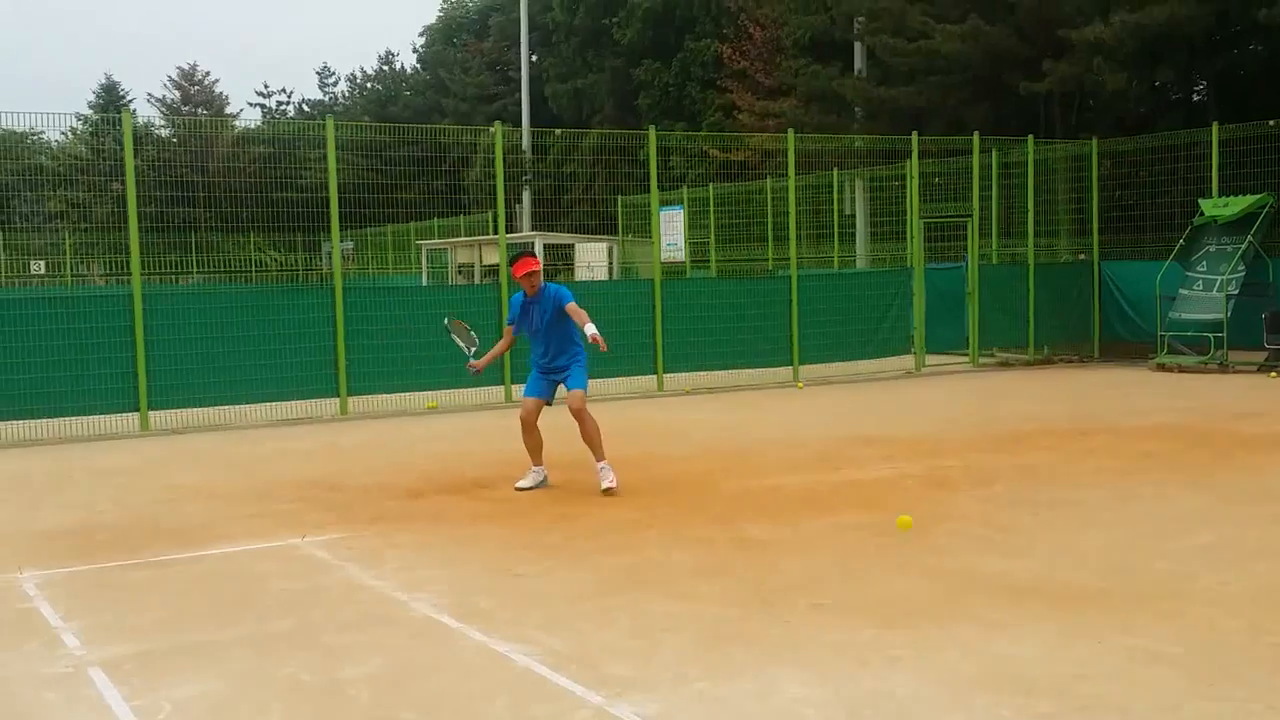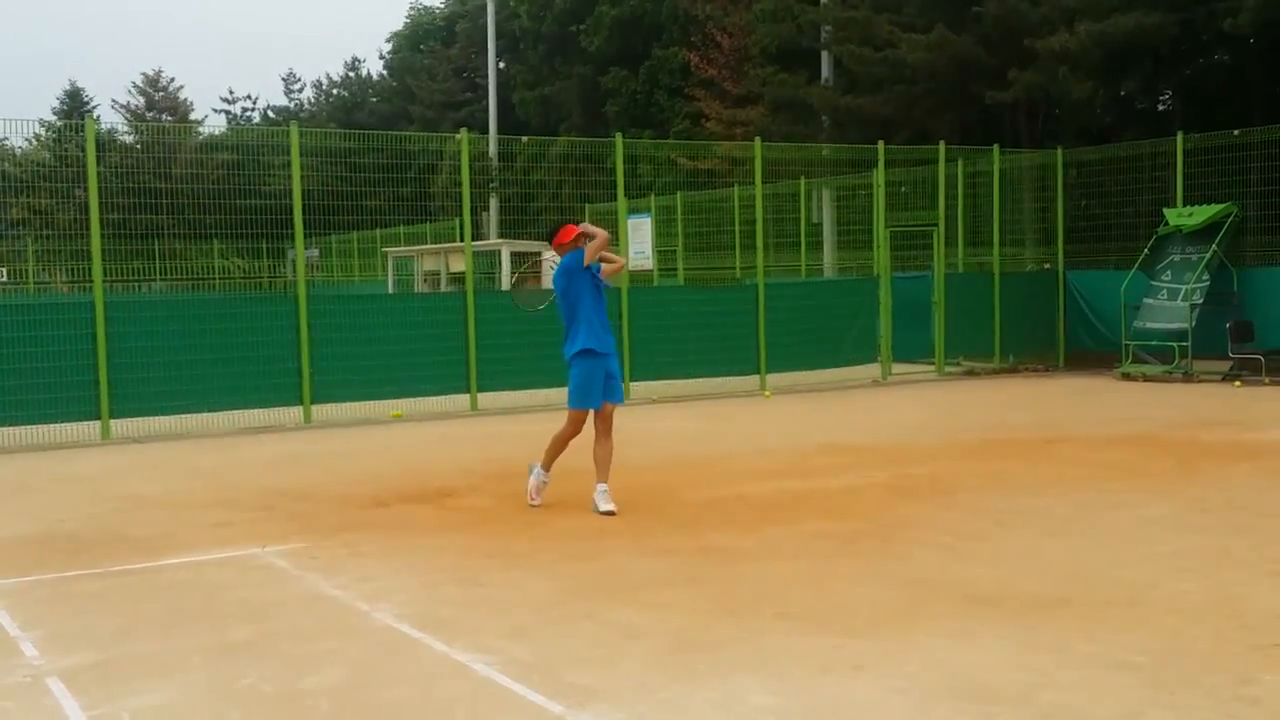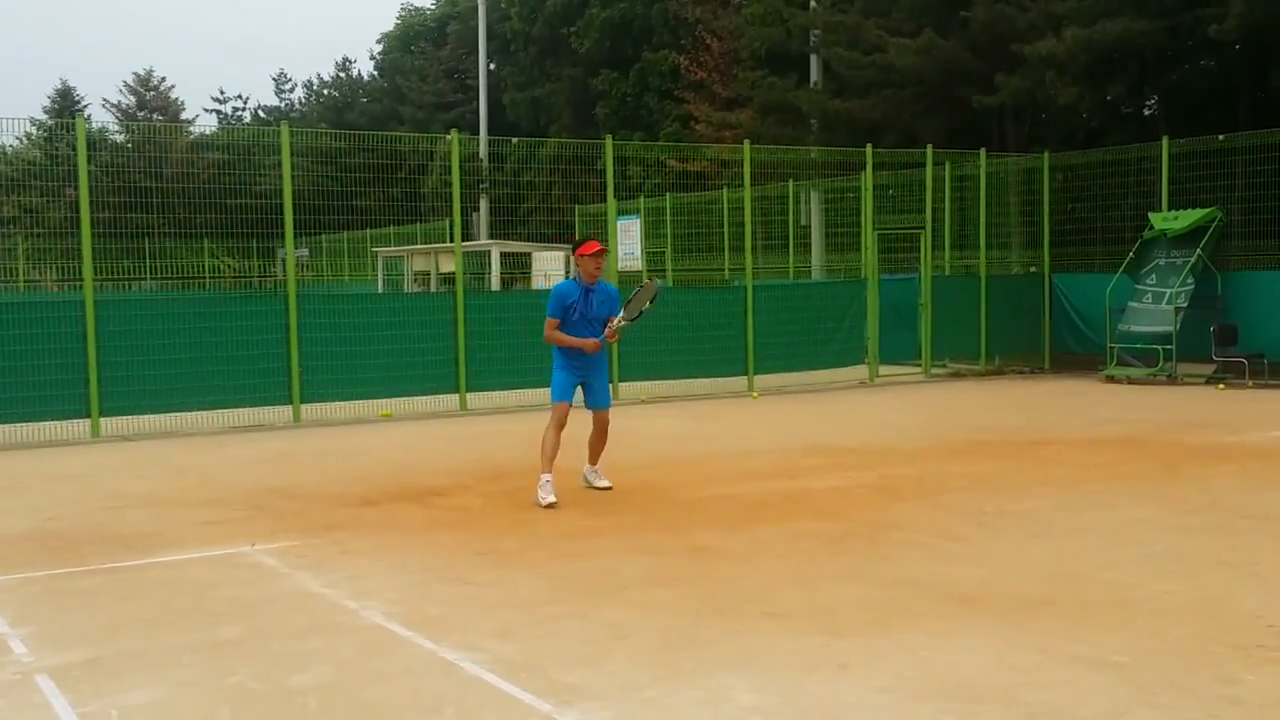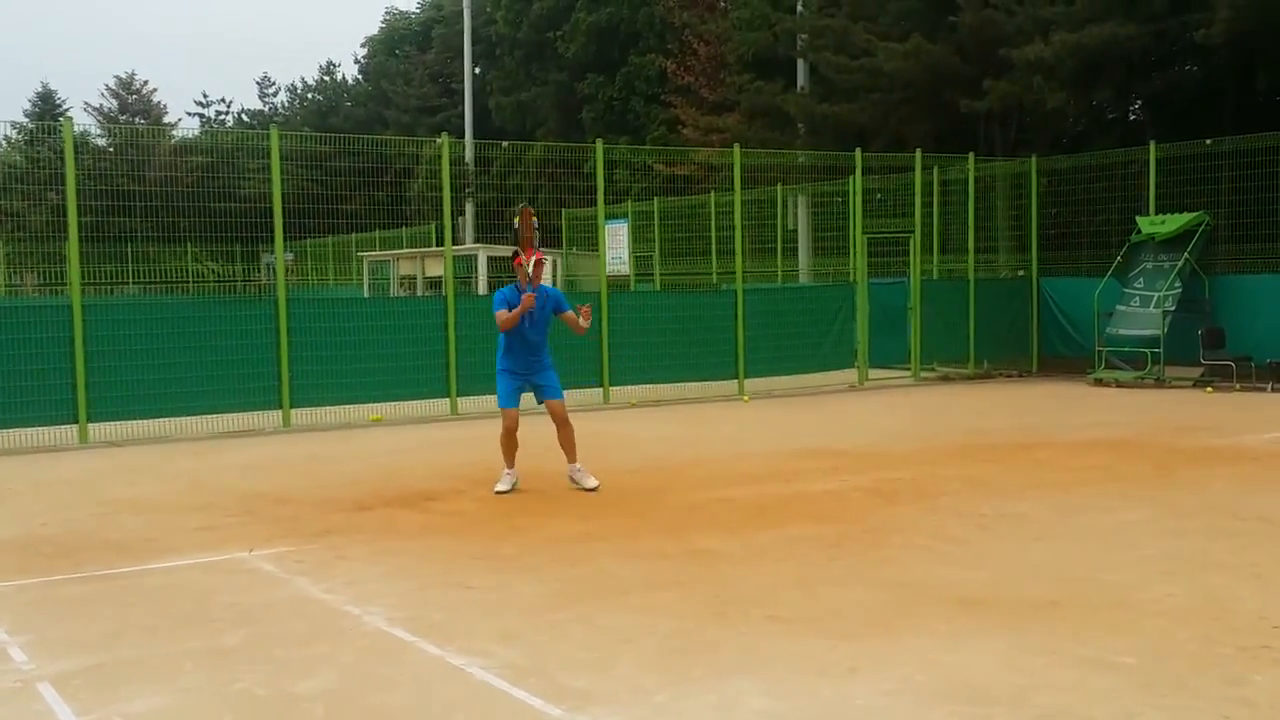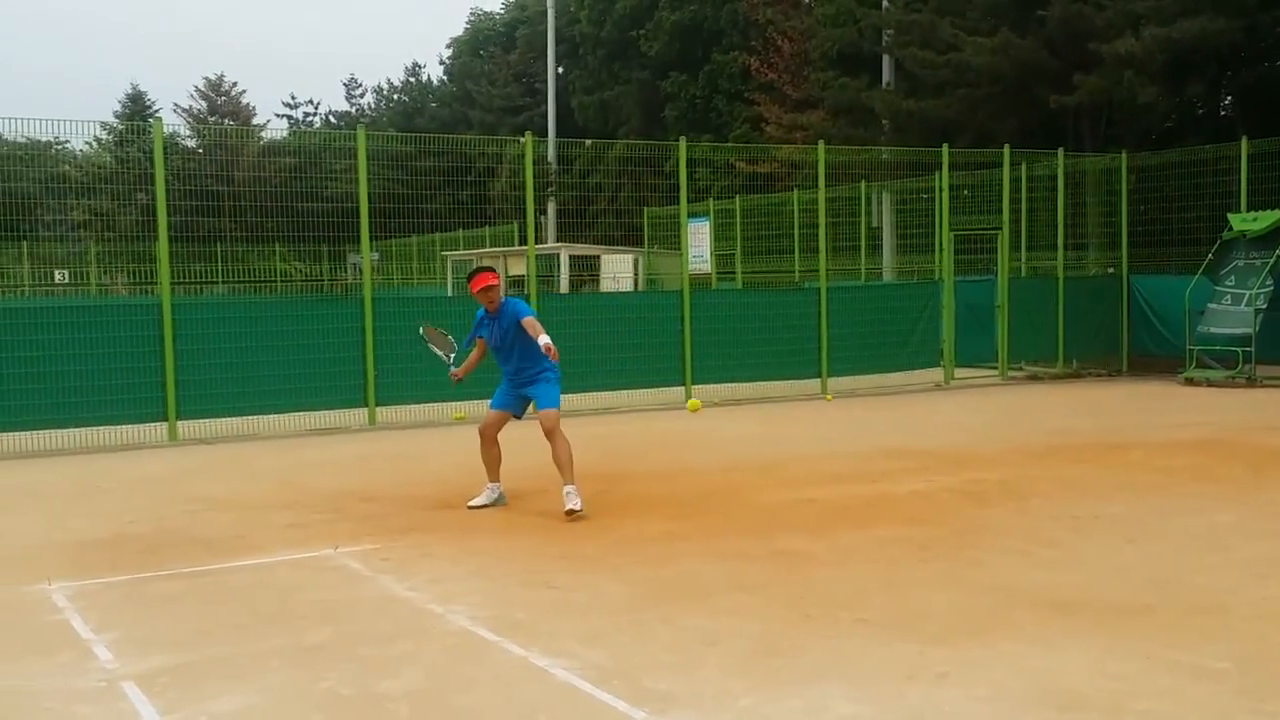
dt=1s
person 1, frame 1
left shoulder: (557, 292)
right shoulder: (516, 303)
left elbow: (576, 312)
right elbow: (508, 339)
left wrist: (590, 329)
right wrist: (484, 362)
left hip: (571, 362)
right hip: (541, 367)
left knee: (578, 407)
right knee: (527, 417)
left ankle: (603, 467)
right ankle: (538, 472)
person 1, frame 2
left shoulder: (588, 270)
right shoulder: (568, 266)
left elbow: (620, 264)
right elbow: (604, 237)
left wrist: (586, 233)
right wrist: (590, 228)
left hip: (607, 354)
right hip: (585, 355)
left knee: (605, 423)
right knee: (574, 425)
left ankle: (601, 491)
right ankle: (542, 471)
person 1, frame 3
left shoulder: (610, 292)
right shoulder: (562, 291)
left elbow: (612, 327)
right elbow: (549, 333)
left wrist: (612, 333)
right wrist: (582, 343)
left hip: (597, 365)
right hip: (566, 364)
left knee: (602, 422)
right knee: (558, 418)
left ankle: (591, 470)
right ankle: (545, 483)
person 1, frame 4
left shoulder: (552, 295)
right shoulder: (504, 295)
left elbow: (577, 326)
right elbow: (502, 326)
left wrist: (584, 319)
right wrist: (521, 309)
left hip: (541, 367)
right hip: (510, 369)
left knee: (560, 417)
right knee: (509, 425)
left ankle: (576, 470)
right ankle: (509, 473)
person 1, frame 5
left shoulder: (516, 307)
right shoulder: (482, 316)
left elbow: (532, 325)
right elbow: (480, 347)
left wrist: (544, 340)
right wrist: (462, 370)
left hip: (542, 375)
right hip: (512, 381)
left knee: (551, 427)
right knee: (486, 430)
left ankle: (570, 493)
right ankle: (494, 490)
